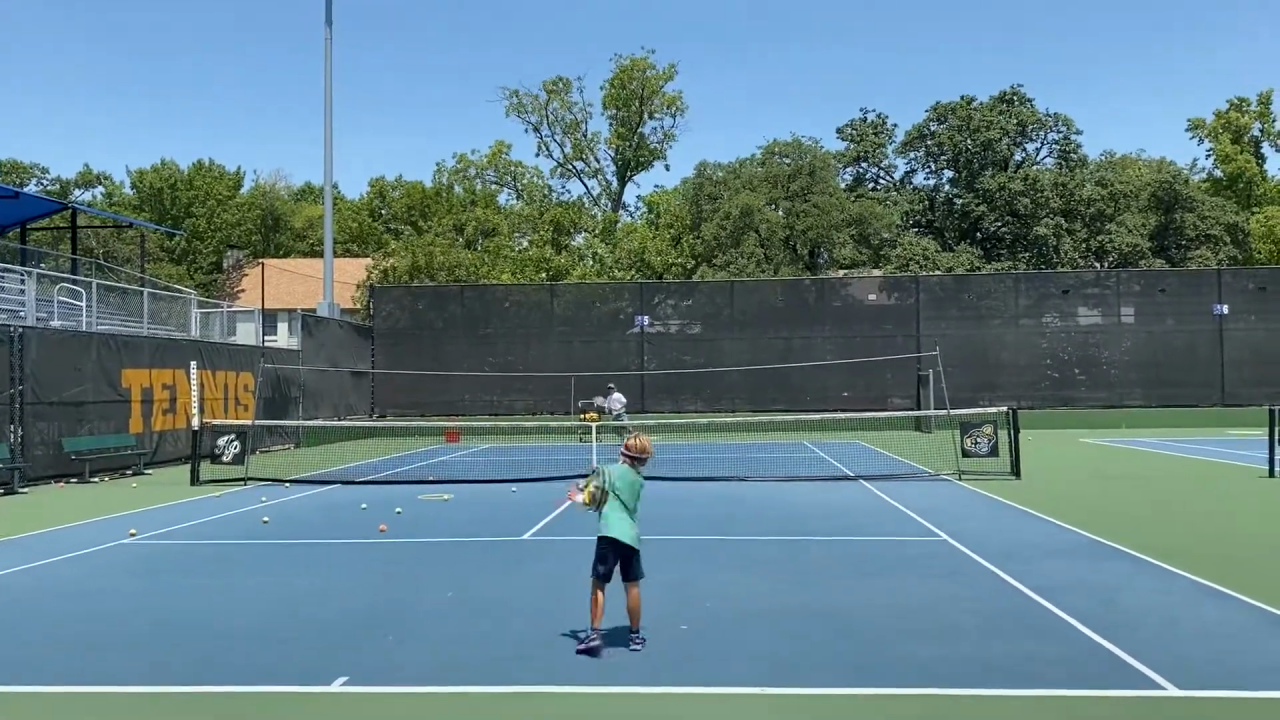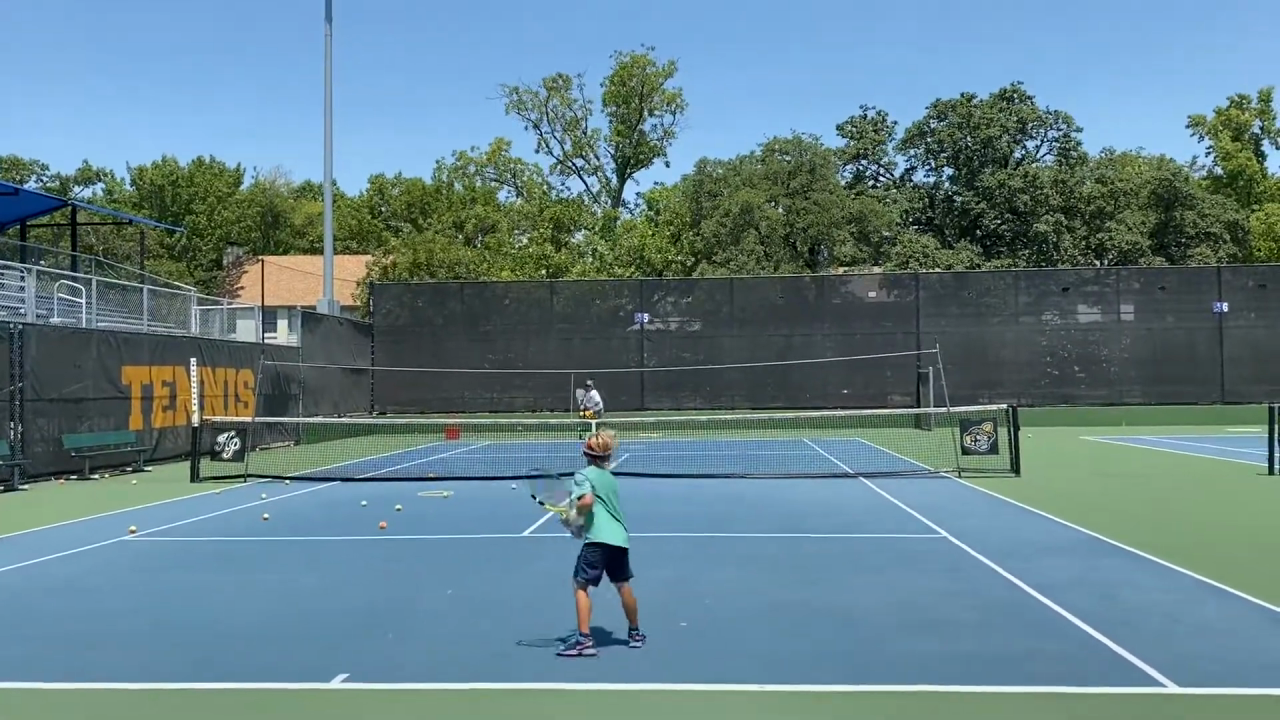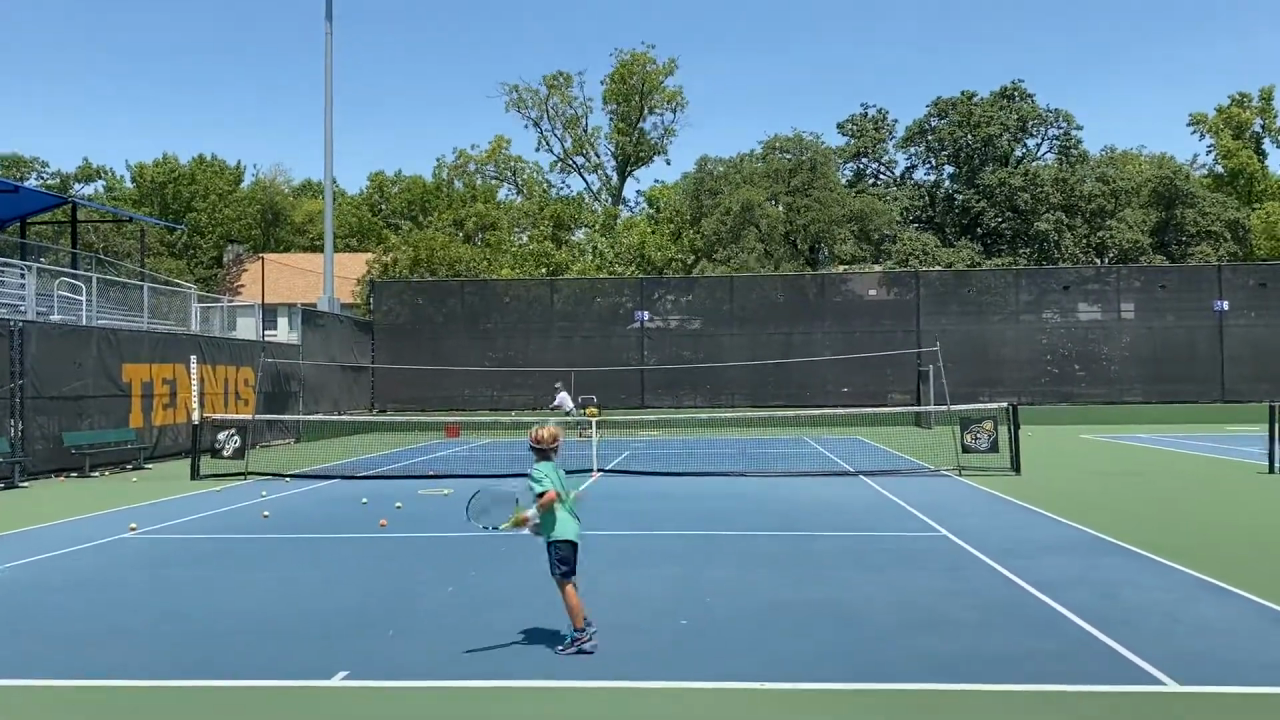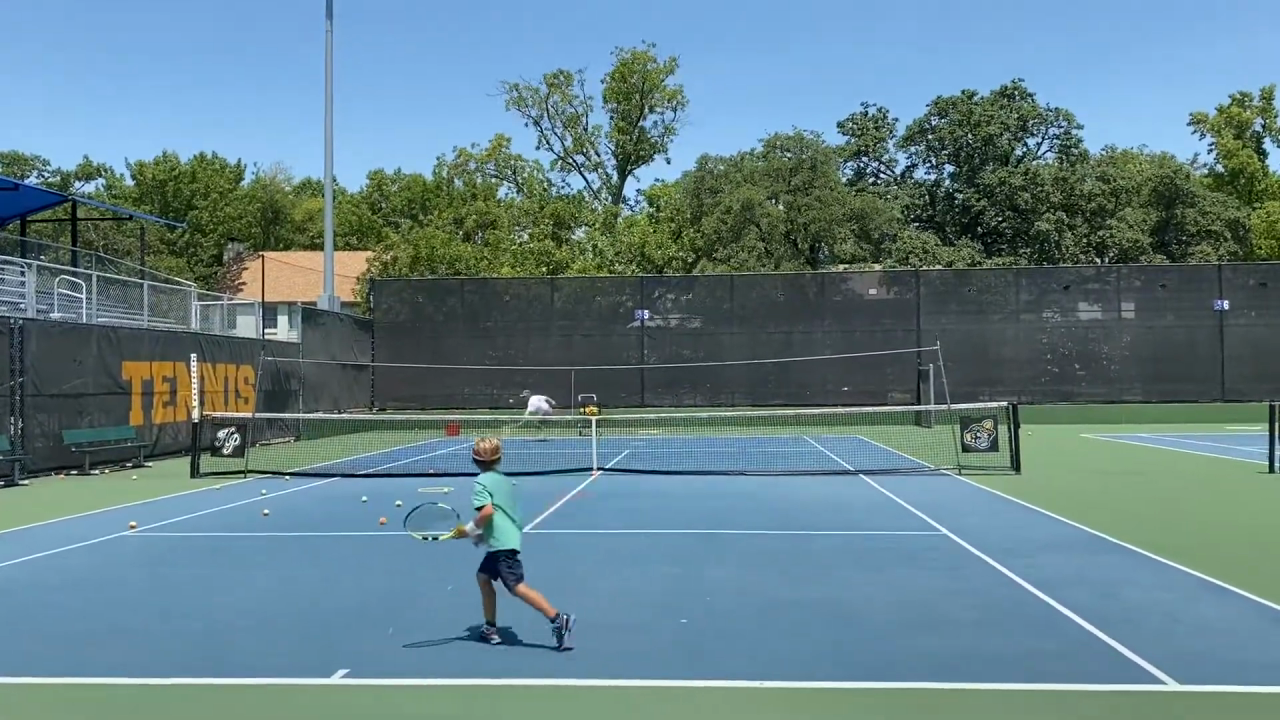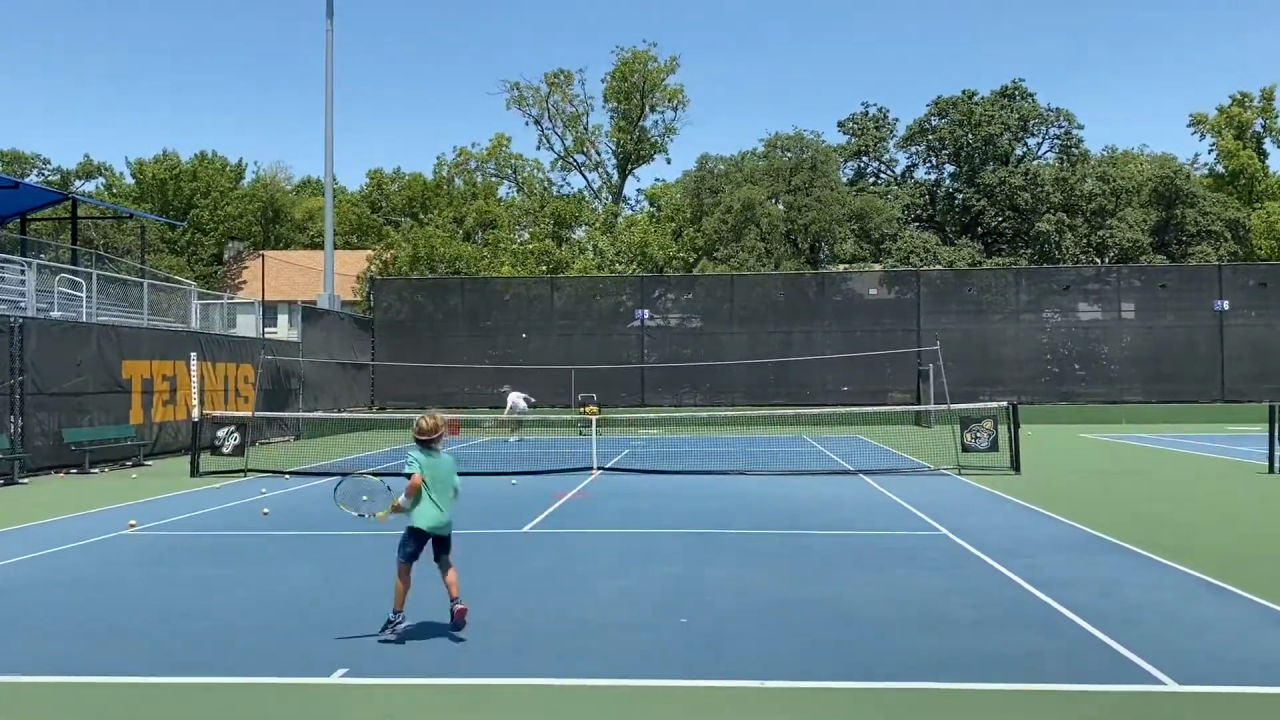
dt=0.3s
person 1, frame 1
left shoulder: (610, 470)
right shoulder: (639, 480)
left elbow: (597, 496)
left wrist: (579, 497)
right wrist: (588, 489)
left hip: (610, 534)
right hip: (631, 537)
left knee: (598, 584)
right knee: (632, 586)
left ankle: (594, 634)
right ankle: (635, 635)
person 1, frame 2
left shoulder: (583, 474)
right shoulder: (610, 477)
left elbow: (587, 501)
left wrist: (573, 516)
right wrist: (579, 519)
left hip: (598, 538)
right hip: (619, 537)
left knee: (580, 585)
right knee: (624, 586)
left ankle: (584, 639)
right ankle: (635, 633)
person 1, frame 3
left shoulder: (537, 470)
right shoulder: (556, 468)
left elbow: (550, 497)
left wrist: (529, 516)
right wrist: (536, 520)
left hip: (559, 533)
right hip: (569, 530)
left knee: (564, 582)
right knee: (568, 580)
left ankle: (581, 636)
right ankle: (584, 624)
person 1, frame 4
left shoulder: (481, 482)
right shoulder: (504, 479)
left elbow: (486, 512)
left wrist: (469, 529)
right wrist: (479, 534)
left hip: (503, 542)
right hip: (512, 538)
left knee: (517, 587)
right knee: (483, 577)
left ankle: (559, 620)
right ankle: (490, 628)
person 1, frame 5
left shoulder: (414, 456)
right shoulder: (448, 460)
left elbow: (415, 481)
right elbow: (455, 491)
left wrist: (402, 503)
left hip: (420, 521)
right hip: (444, 521)
left knee: (403, 566)
right knee: (445, 563)
left ankle: (397, 617)
right ankle: (456, 603)
